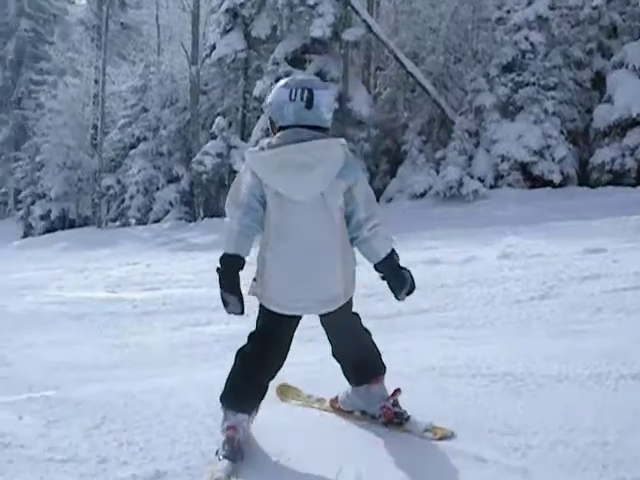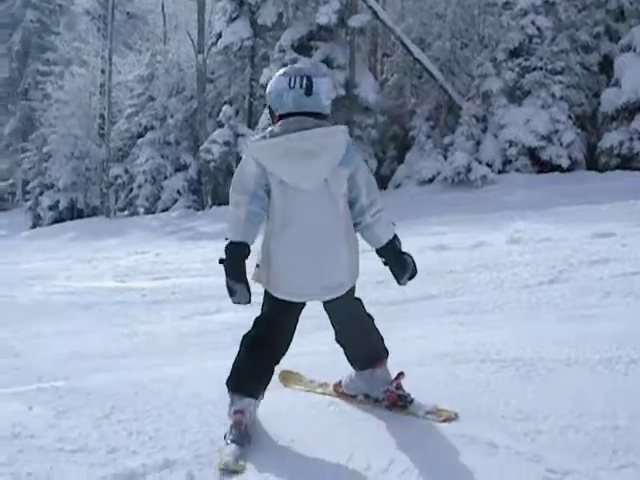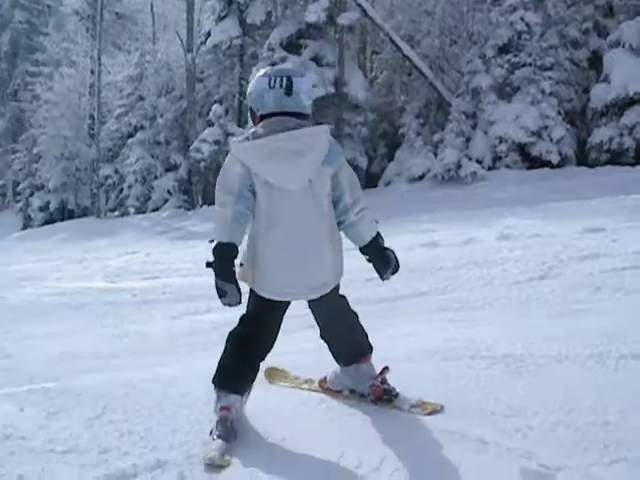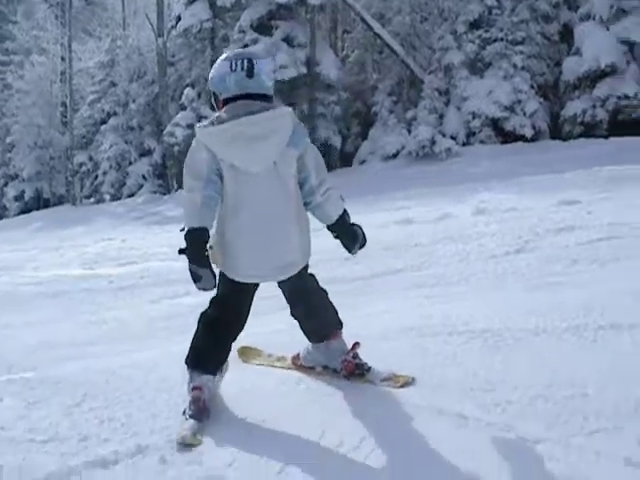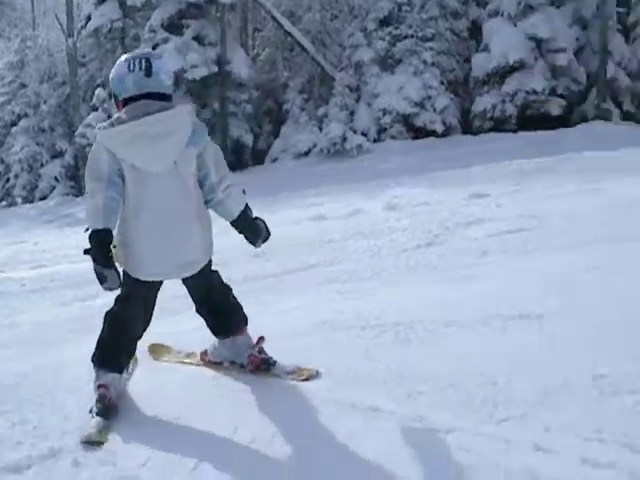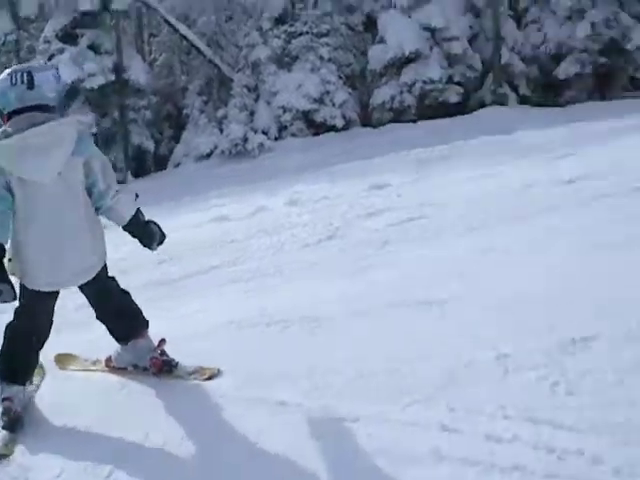
dt=0.1s
person 1, frame 1
left shoulder: (259, 166)
right shoulder: (342, 162)
left elbow: (241, 222)
right elbow: (365, 222)
left wrist: (229, 270)
right wrist: (390, 266)
left hip: (279, 284)
right hip: (334, 280)
left knee: (264, 349)
right knee: (347, 335)
left ankle: (236, 419)
right ankle: (372, 396)
person 1, frame 2
left shoulder: (262, 154)
right shoulder: (343, 149)
left elbow: (246, 210)
right elbow: (367, 208)
left wrist: (235, 258)
right wrist: (392, 251)
left hip: (284, 270)
right hip: (337, 266)
left knee: (268, 335)
right knee: (351, 321)
left ankle: (242, 403)
right ankle: (375, 379)
person 1, frame 3
left shoulder: (243, 155)
right shoulder: (326, 147)
left elbow: (231, 211)
right elbow: (350, 206)
left wrist: (223, 260)
right wrist: (375, 247)
left hip: (269, 270)
right hip: (322, 265)
left knee: (253, 333)
right knee: (336, 318)
left ankle: (228, 400)
right ankle: (360, 375)
person 1, frame 4
left shoulder: (209, 141)
right shoulder: (290, 130)
left elbow: (200, 196)
right elbow: (316, 186)
left wrist: (195, 244)
right wrist: (342, 225)
left hip: (237, 252)
right hip: (289, 246)
left knee: (224, 314)
right knee: (306, 296)
left ankle: (201, 381)
right ankle: (332, 350)
person 1, frame 5
left shoulder: (109, 141)
right shoulder: (186, 127)
left elbow: (102, 197)
right elbow: (217, 182)
left wrist: (98, 244)
right wrist: (244, 218)
left hip: (141, 250)
right hip: (190, 243)
left knee: (129, 312)
right knee: (210, 291)
left ankle: (107, 379)
right ankle: (239, 345)
person 1, frame 6
right shoulder: (76, 137)
right elbow: (106, 191)
right wrist: (140, 225)
left hip: (37, 262)
right hip: (85, 252)
left knee: (29, 321)
right knee: (109, 298)
right ankle: (140, 349)
